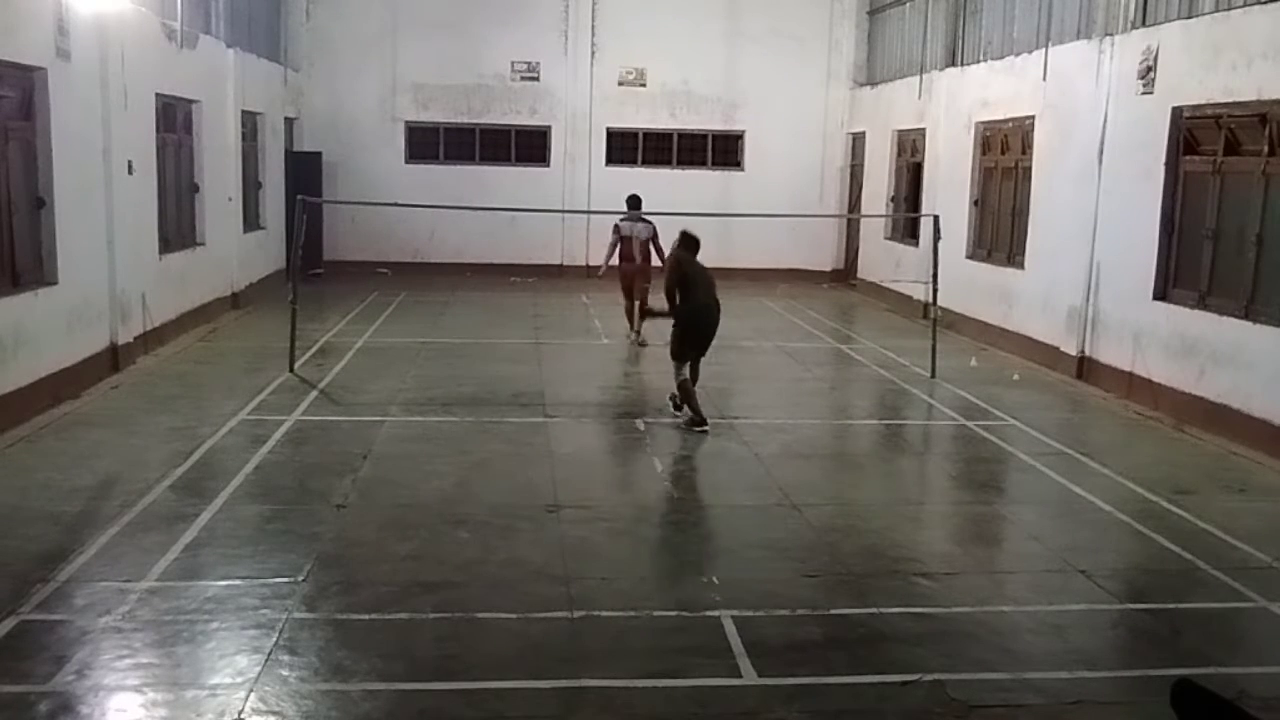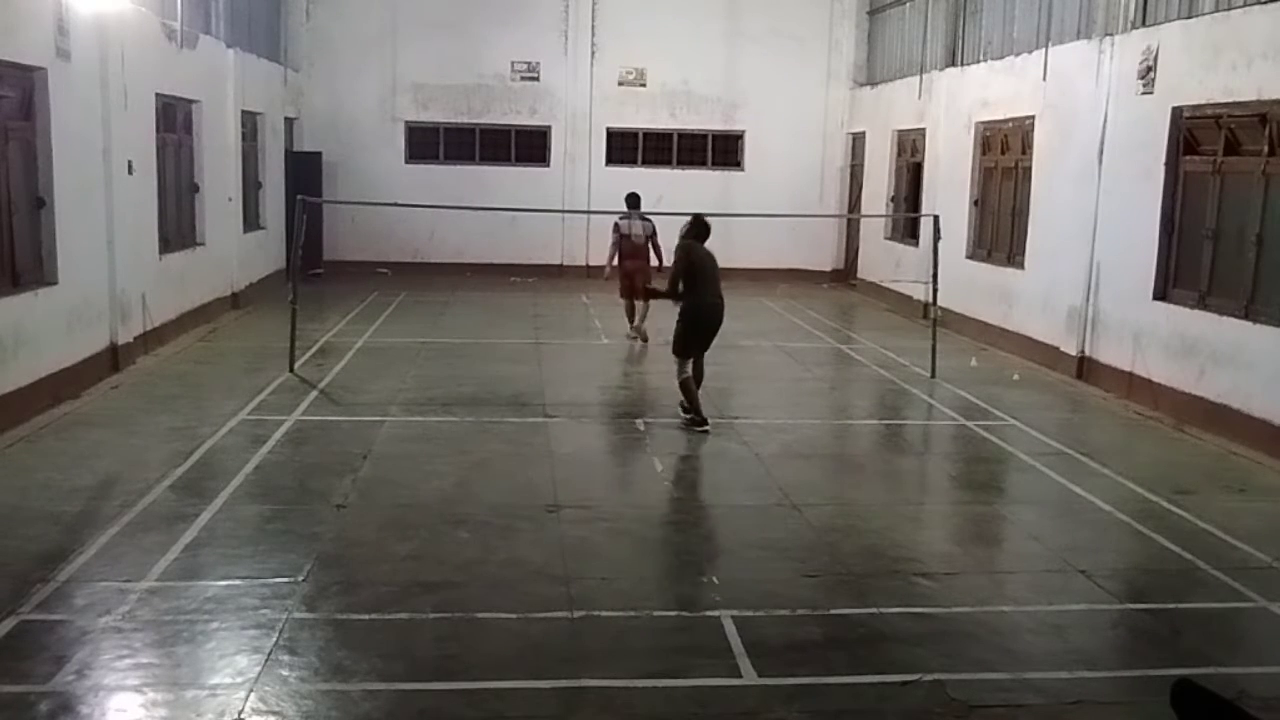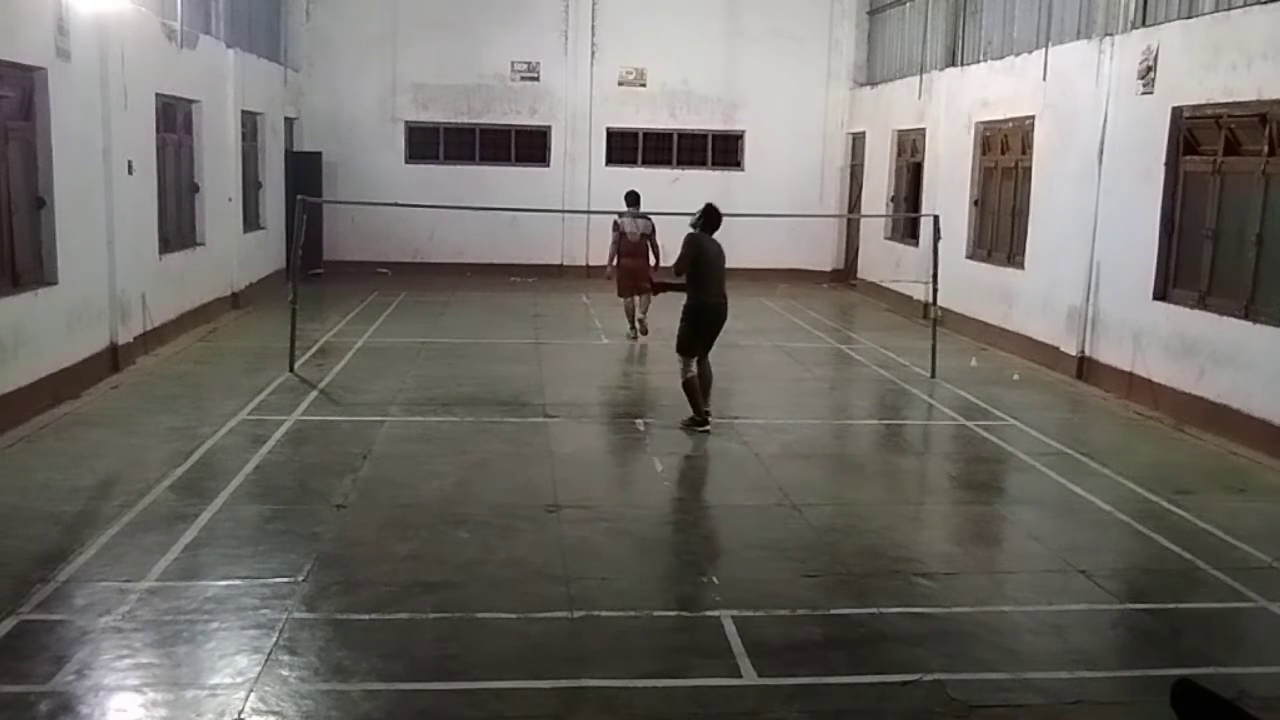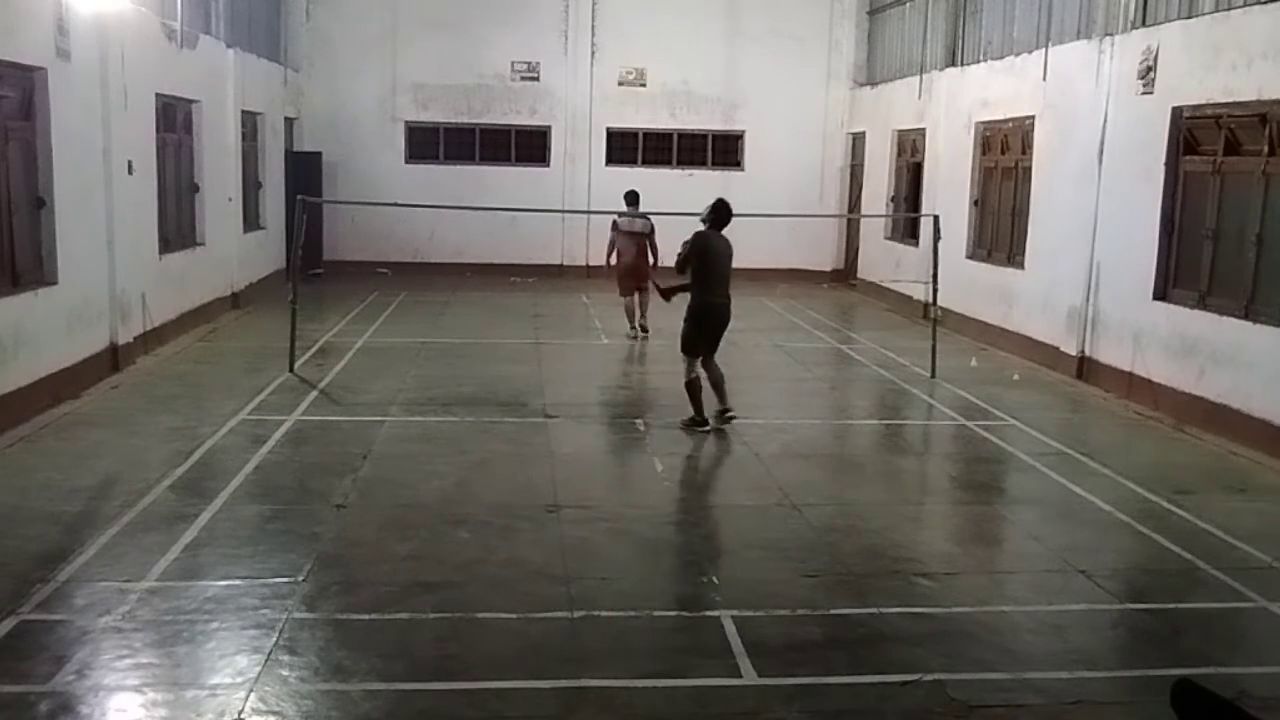
dt=0.1s
person 1, frame 1
left shoulder: (677, 258)
right shoulder: (701, 268)
left elbow: (670, 288)
left wrist: (672, 309)
right wrist: (661, 313)
left hip: (692, 314)
right hip: (712, 315)
left knee: (680, 368)
right knee: (694, 362)
left ankle: (699, 419)
right ankle: (680, 401)
person 1, frame 2
left shoulder: (686, 246)
right shoulder: (708, 256)
left elbow: (674, 277)
left wrist: (671, 292)
right wrist: (661, 293)
left hip: (696, 311)
right hip: (716, 311)
left knee: (683, 364)
right knee: (698, 358)
left ankle: (699, 418)
right ankle: (690, 405)
person 1, frame 3
left shoulder: (693, 239)
right shoulder: (716, 247)
left elbow: (679, 270)
left wrist: (681, 258)
right wrist: (667, 286)
left hip: (699, 308)
right hip: (719, 308)
left knee: (687, 364)
right knee: (702, 358)
left ankle: (699, 418)
right ankle: (704, 407)
person 1, frame 4
left shoulder: (701, 237)
right shoulder: (725, 244)
left elbow: (680, 268)
left wrist: (683, 251)
right wrist: (675, 289)
left hip: (703, 307)
right hip: (723, 308)
left knee: (691, 364)
right knee: (709, 359)
left ankle: (700, 418)
right ankle: (724, 407)
